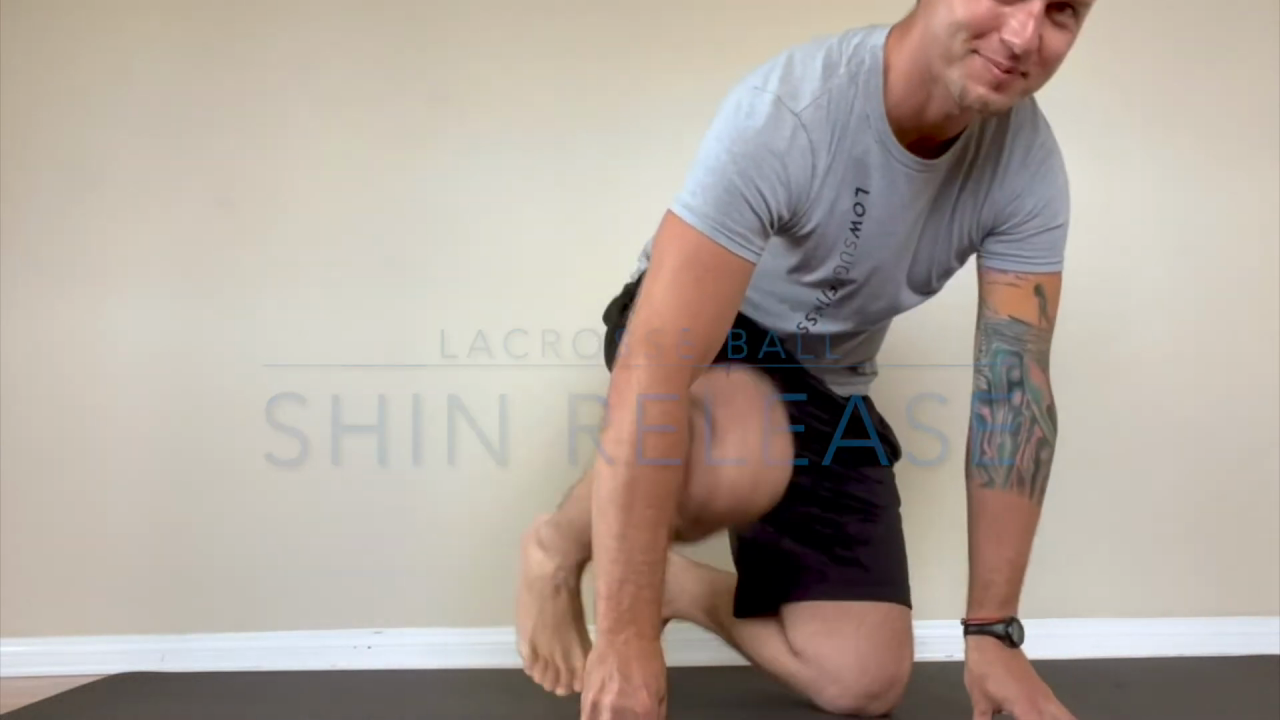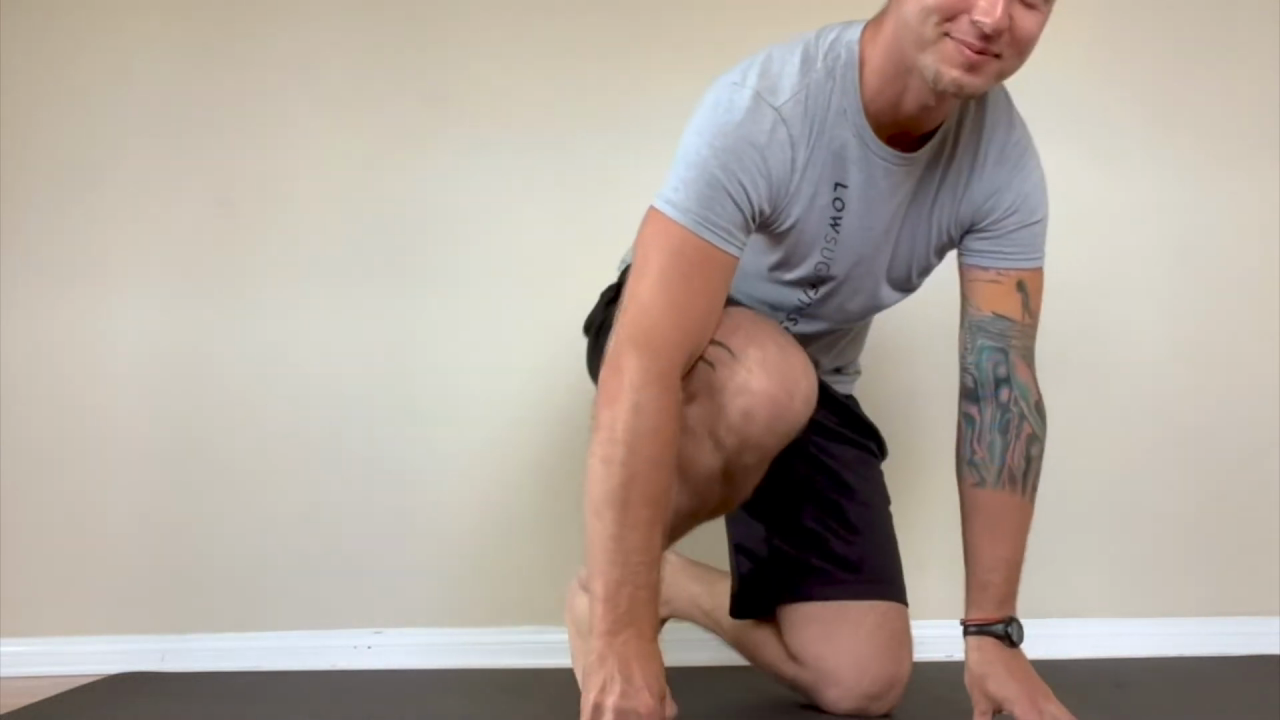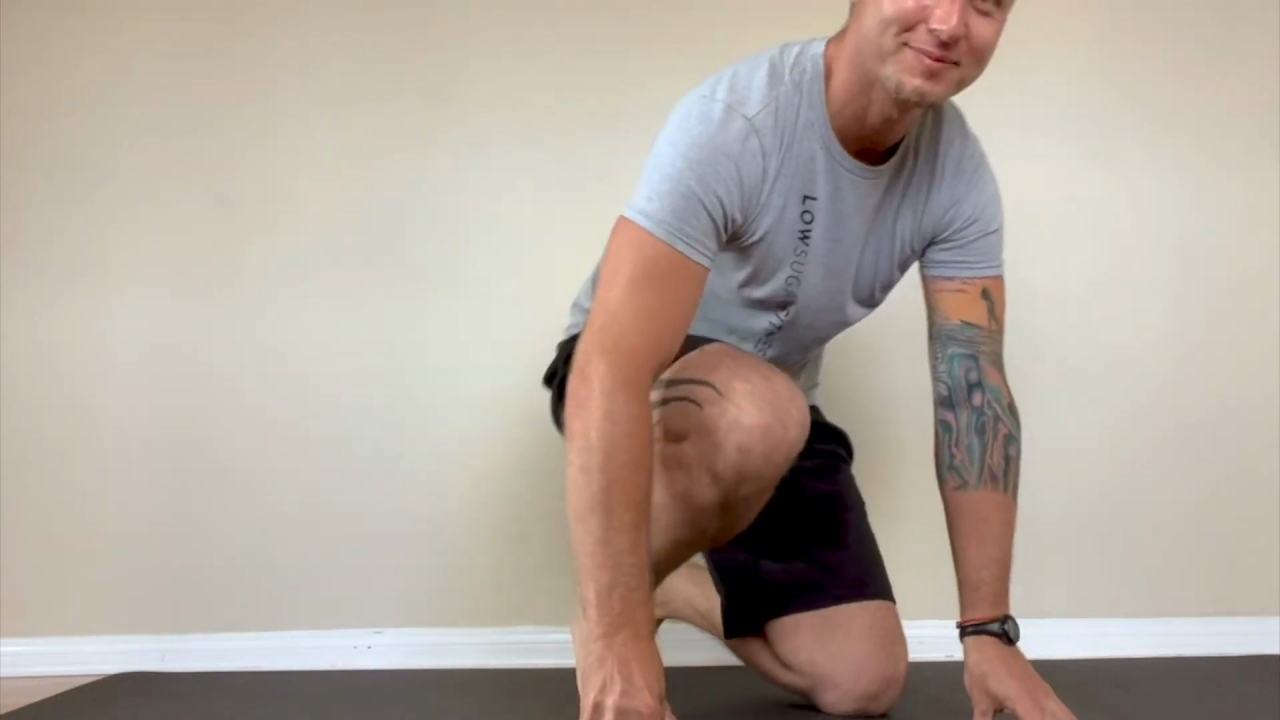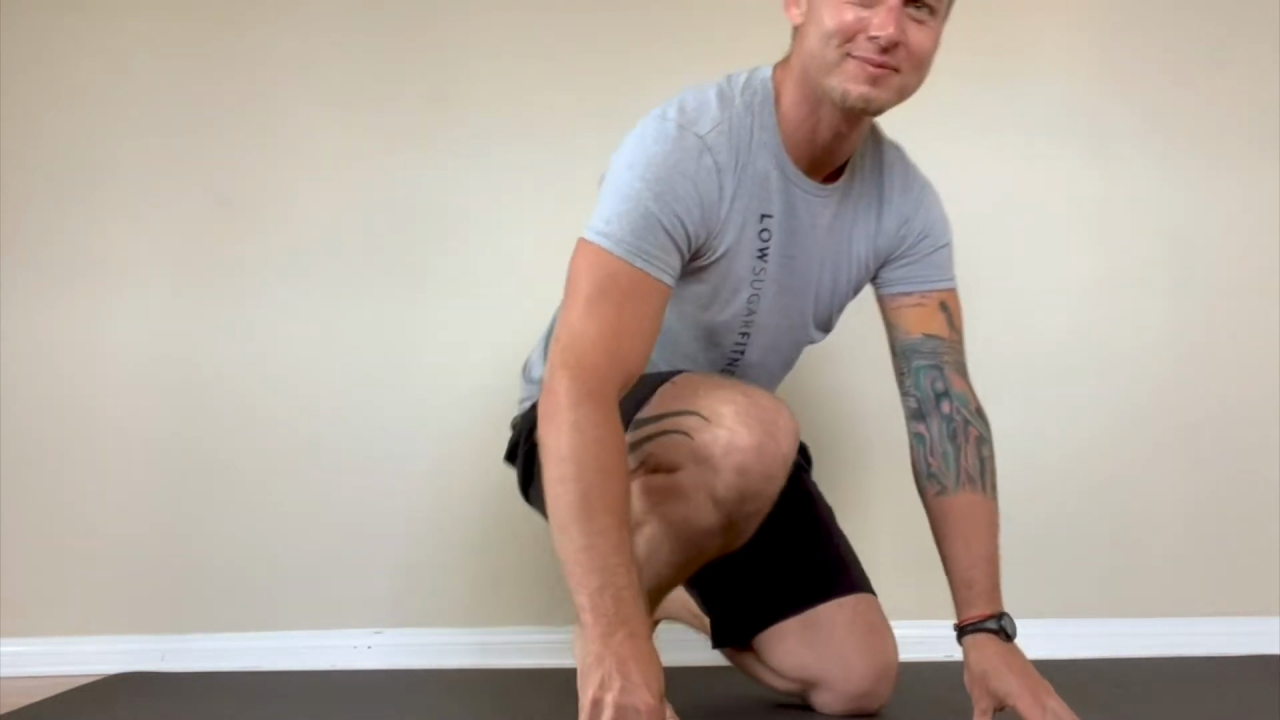
dt=0.2s
person 1, frame 1
left shoulder: (1029, 164)
right shoulder: (786, 110)
left elbow: (1015, 391)
right elbow: (656, 366)
left wrist: (992, 630)
right wrist: (625, 630)
left hip: (830, 387)
right hip: (697, 341)
right knee: (748, 456)
left ankle: (677, 586)
right ankle: (560, 542)
person 1, frame 2
left shoulder: (1005, 159)
right shoulder: (764, 107)
left elbow: (1001, 387)
right elbow: (641, 365)
left wrist: (991, 630)
right wrist: (624, 633)
left hip: (817, 389)
right knee: (769, 379)
left ankle: (674, 585)
right ankle: (602, 590)
person 1, frame 3
left shoulder: (959, 173)
right shoulder: (732, 121)
left elbow: (973, 392)
right elbow: (609, 371)
left wrist: (989, 630)
right wrist: (618, 634)
left hip: (773, 411)
right hip: (645, 374)
right knee: (759, 414)
left ankle: (673, 588)
right ankle: (605, 607)
person 1, frame 4
left shoulder: (903, 200)
right shoulder: (684, 146)
left elbow: (941, 403)
right elbow: (577, 389)
left wrist: (985, 628)
right wrist: (613, 636)
left hip: (735, 454)
right hip: (604, 429)
right knee: (749, 431)
left ankle: (673, 591)
right ankle: (624, 612)
